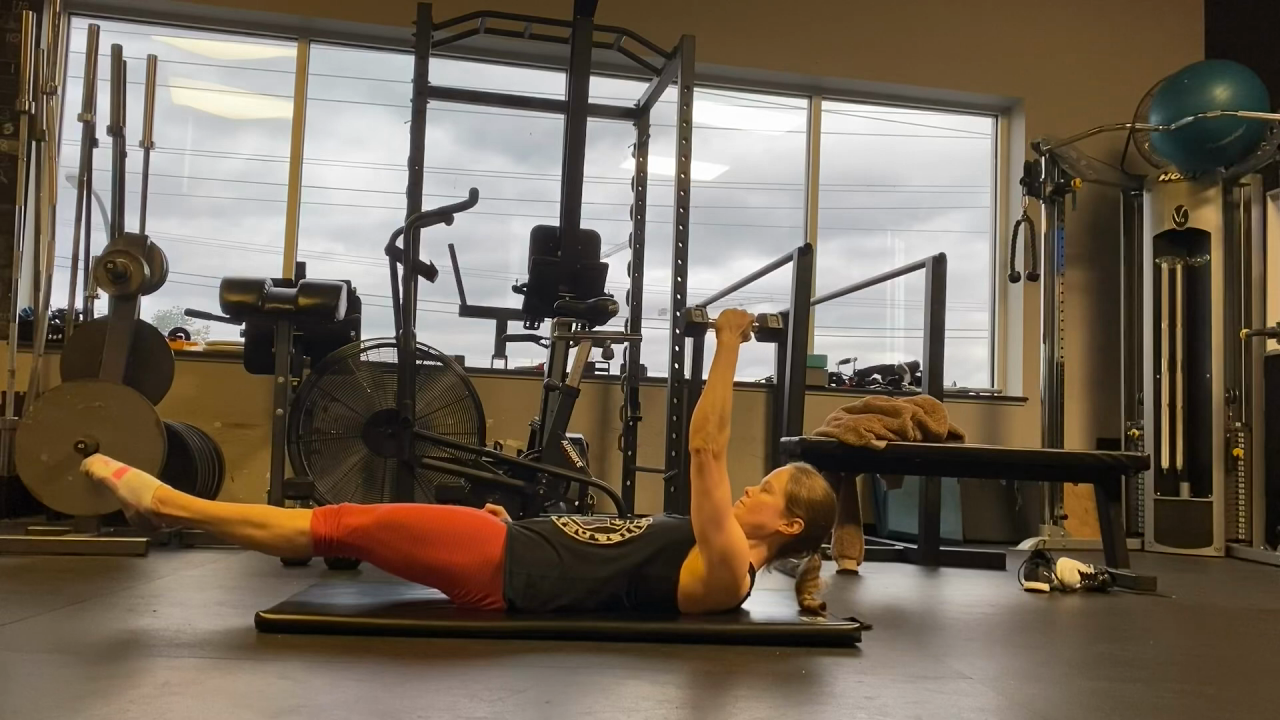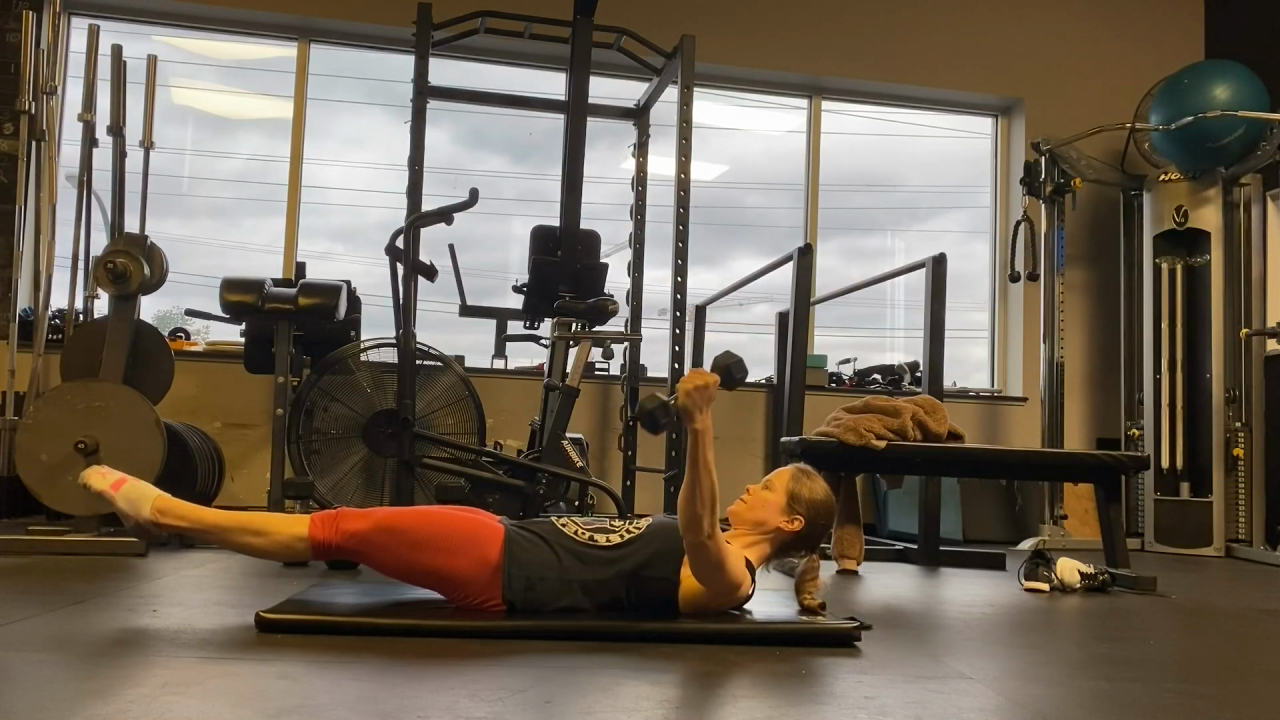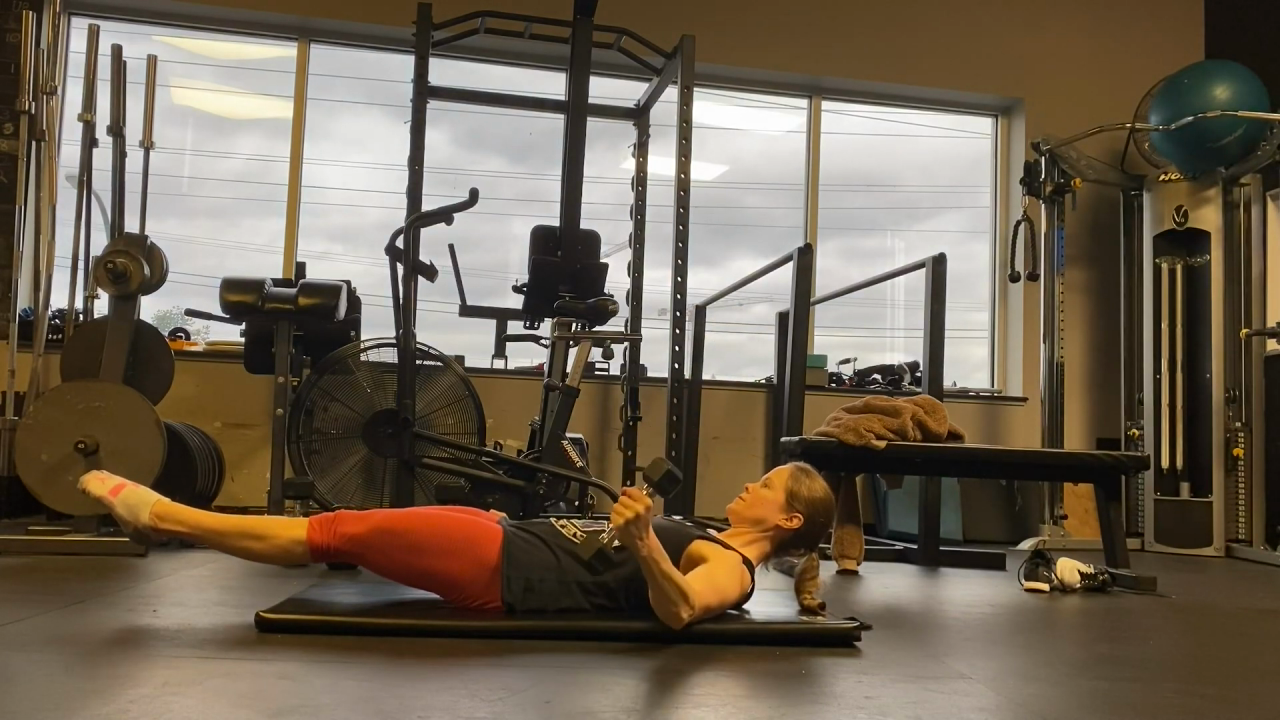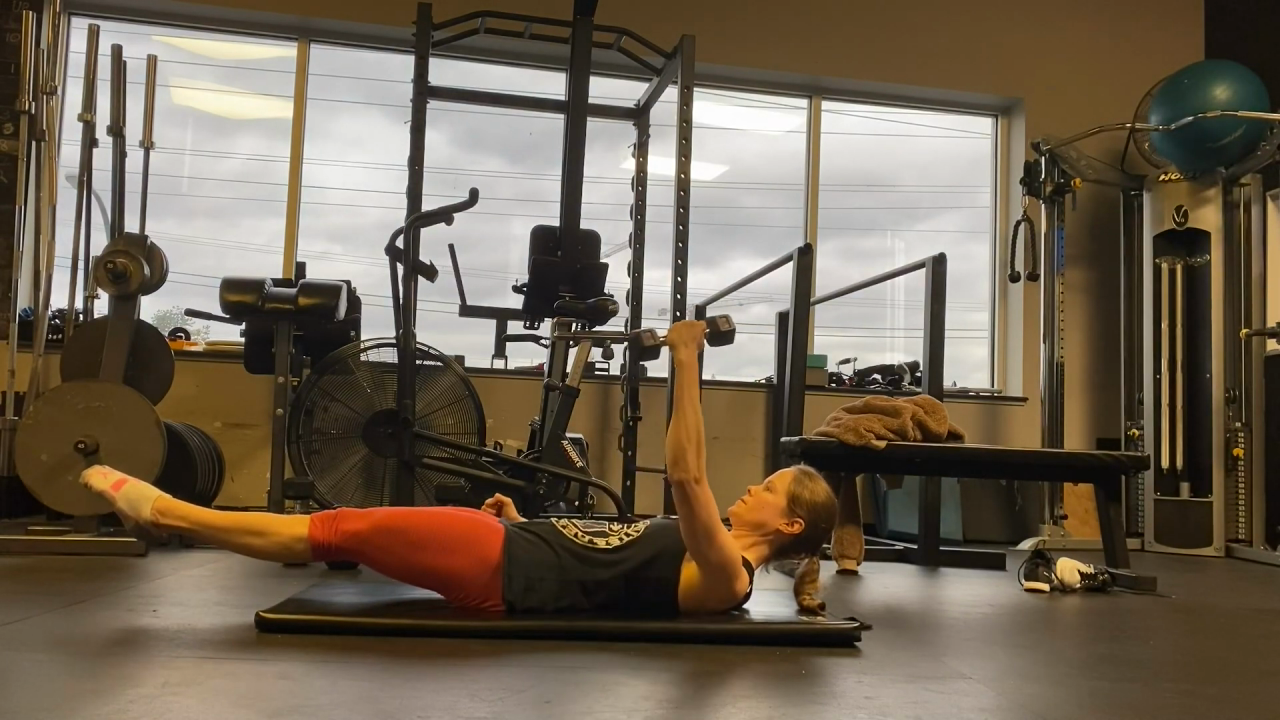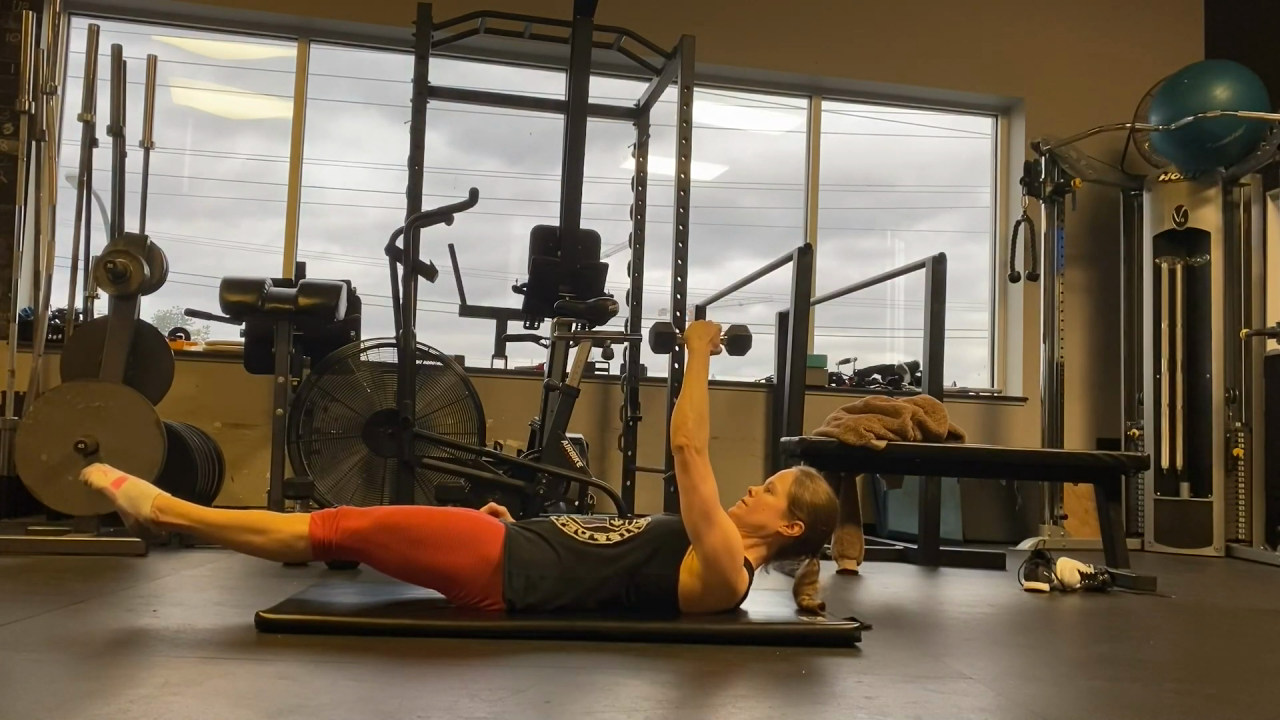
dt=1s
person 1, frame 1
left shoulder: (726, 573)
right shoulder: (706, 555)
left elbow: (706, 453)
left wrist: (728, 347)
right wrist: (520, 521)
left hip: (501, 573)
right hip: (516, 545)
left knee: (340, 526)
right knee: (342, 527)
left ankle: (167, 502)
right ankle: (167, 503)
person 1, frame 2
left shoulder: (728, 577)
right shoulder: (722, 550)
left elbow: (696, 528)
left wrist: (700, 425)
left hip: (503, 571)
right hip: (514, 539)
left knee: (340, 528)
right knee: (344, 529)
left ankle: (164, 510)
right ankle: (165, 510)
person 1, frame 3
left shoulder: (732, 570)
right shoulder: (711, 544)
left elbow: (677, 609)
left wrist: (640, 541)
left hip: (503, 572)
right hip: (512, 539)
left knee: (338, 532)
right knee: (340, 533)
left ankle: (162, 515)
right ankle: (164, 515)
person 1, frame 4
left shoulder: (724, 574)
right shoulder: (708, 556)
left elbow: (687, 475)
left wrist: (686, 365)
right wrist: (525, 523)
left hip: (504, 574)
right hip: (517, 547)
left knee: (338, 531)
right knee: (341, 531)
left ankle: (166, 510)
right ankle: (168, 513)
person 1, frame 5
left shoulder: (723, 572)
right shoulder: (706, 555)
left elbow: (688, 451)
left wrist: (699, 355)
right wrist: (518, 522)
left hip: (504, 570)
right hip: (516, 546)
left knee: (340, 528)
right knee: (342, 530)
left ankle: (167, 509)
right ankle: (168, 512)
